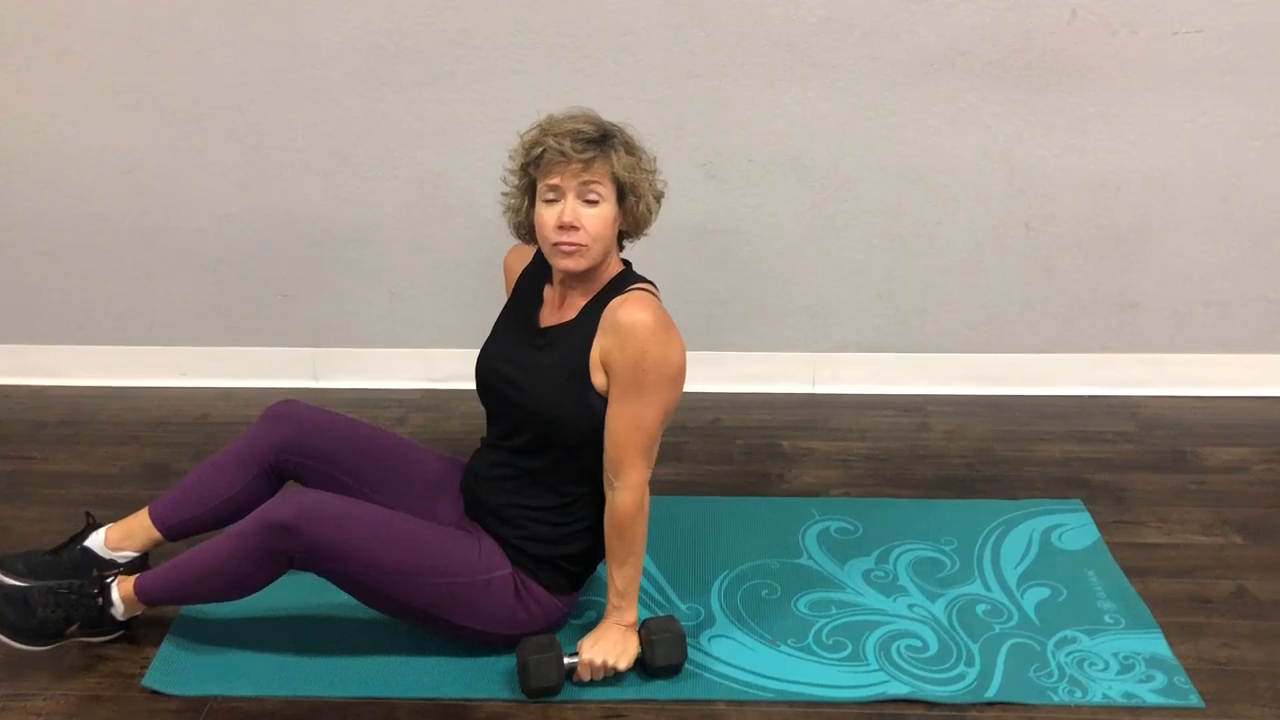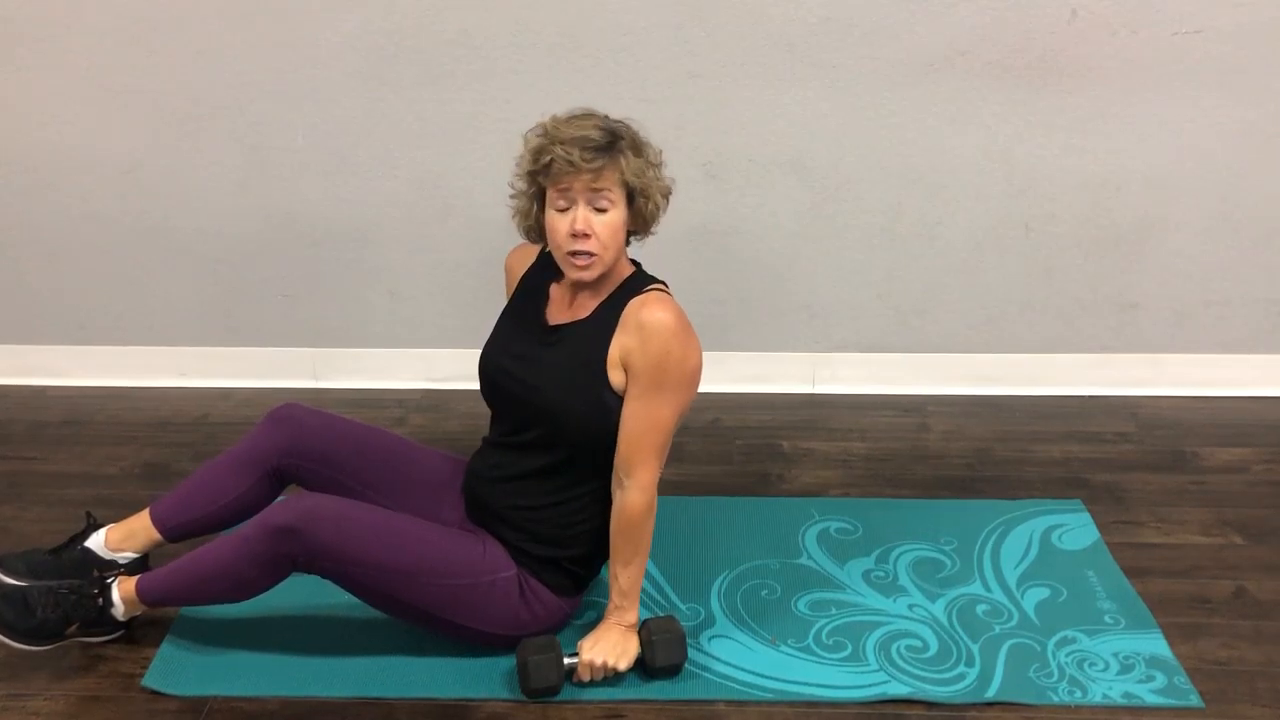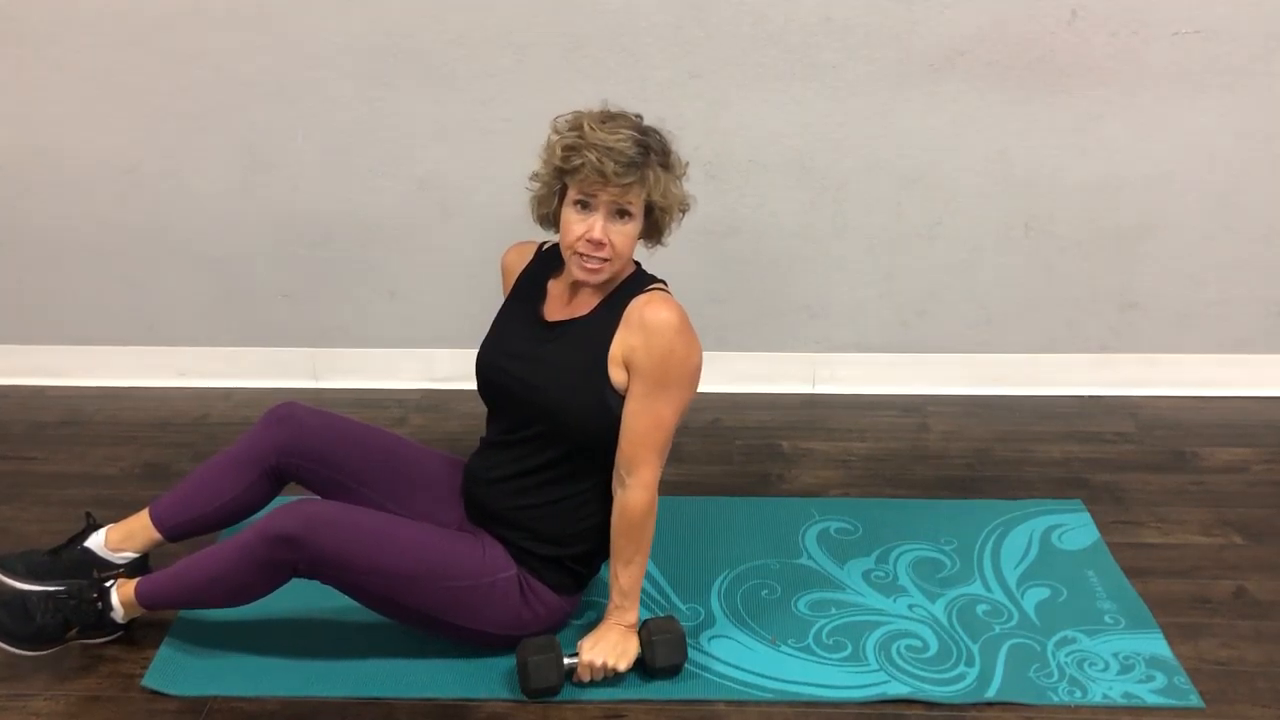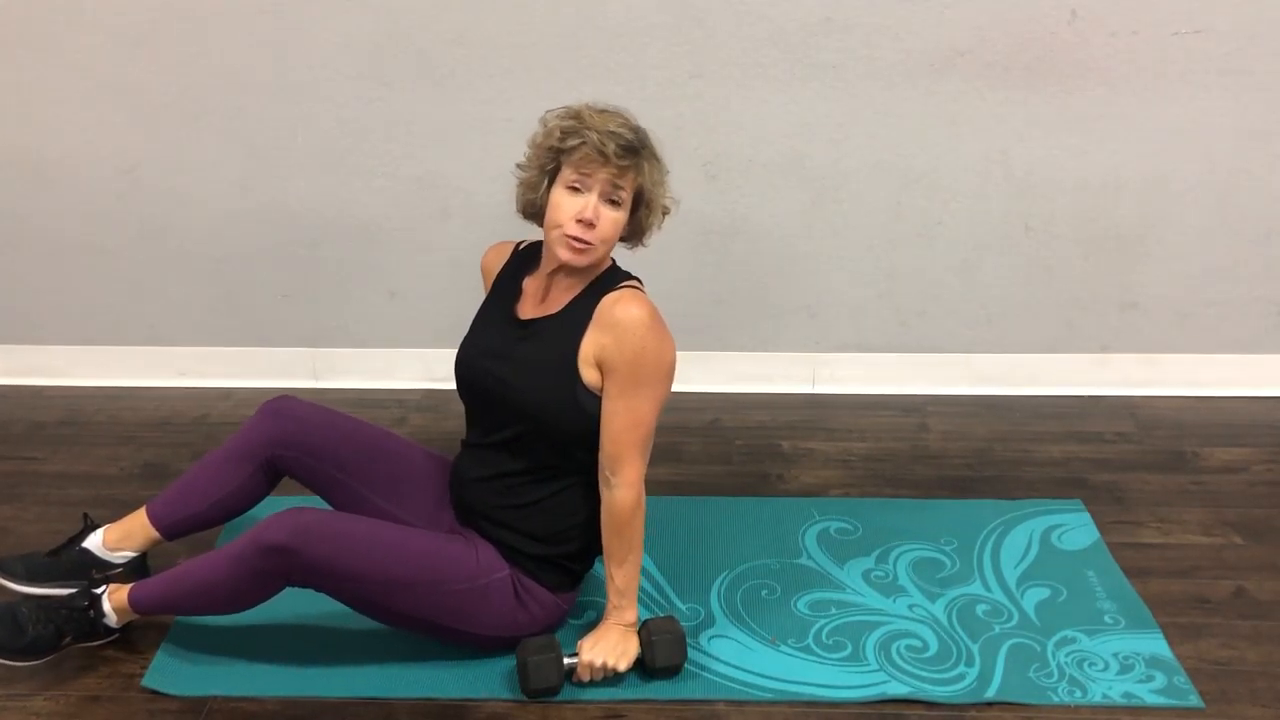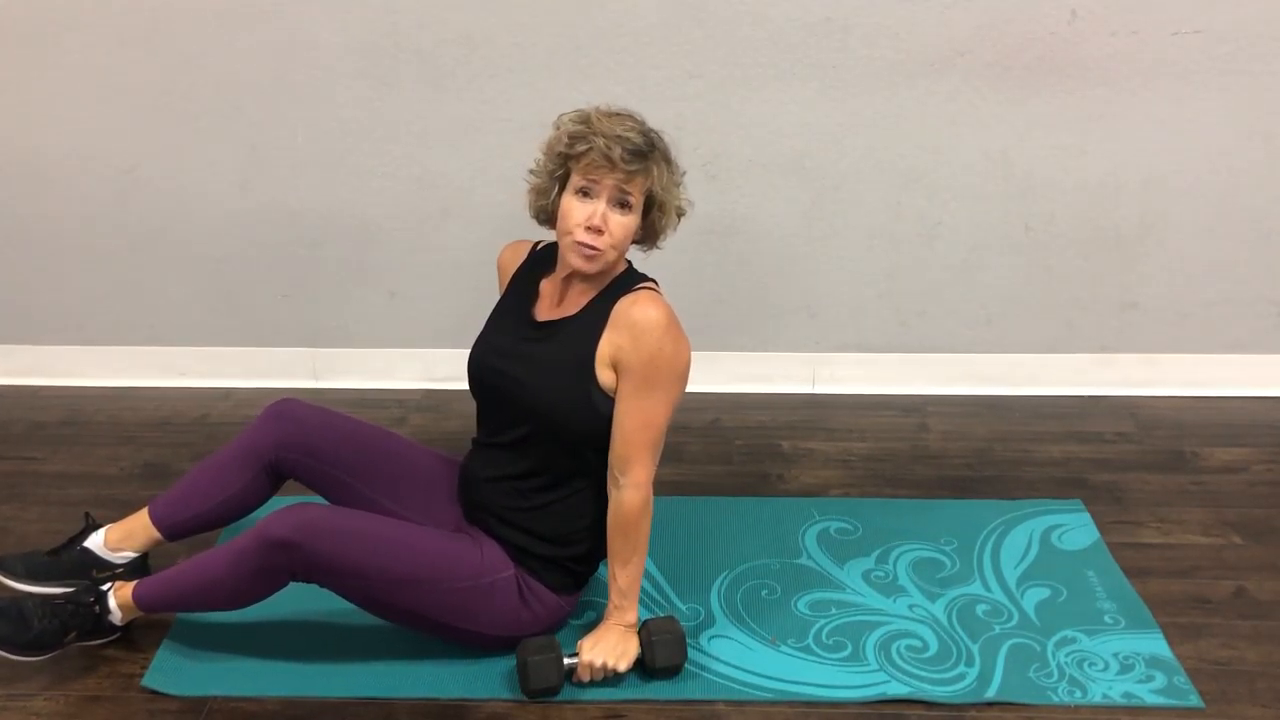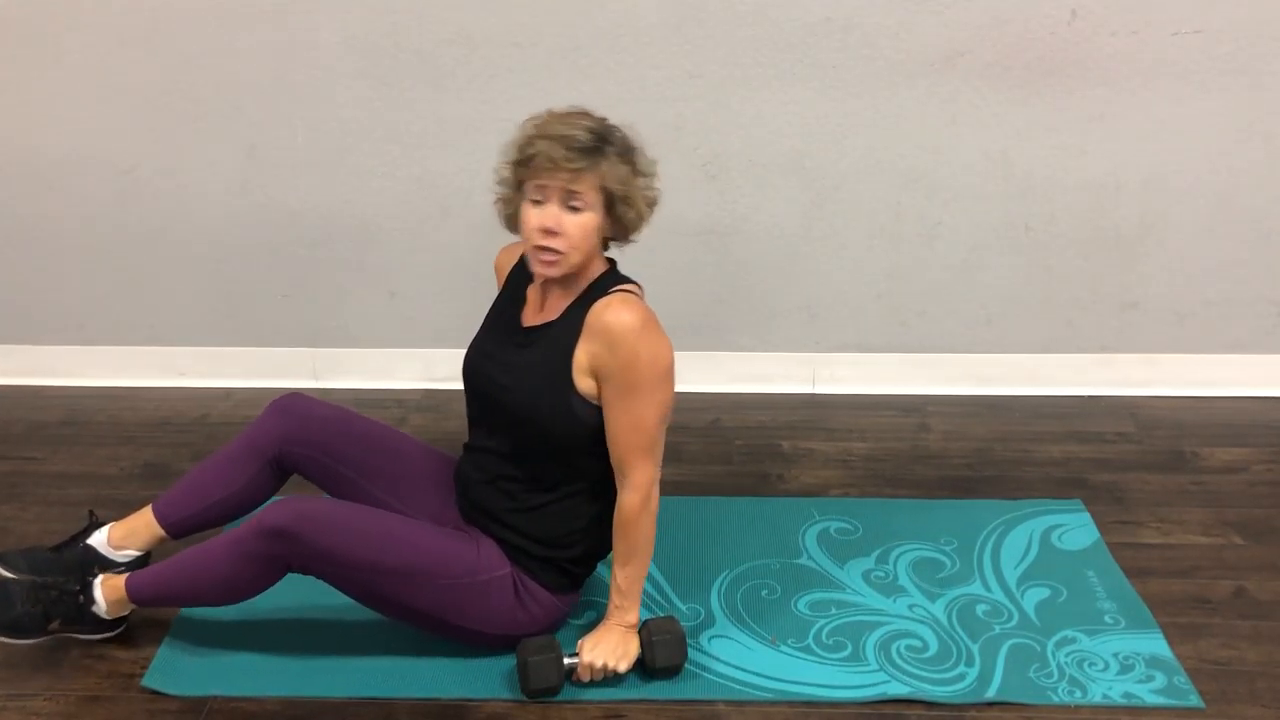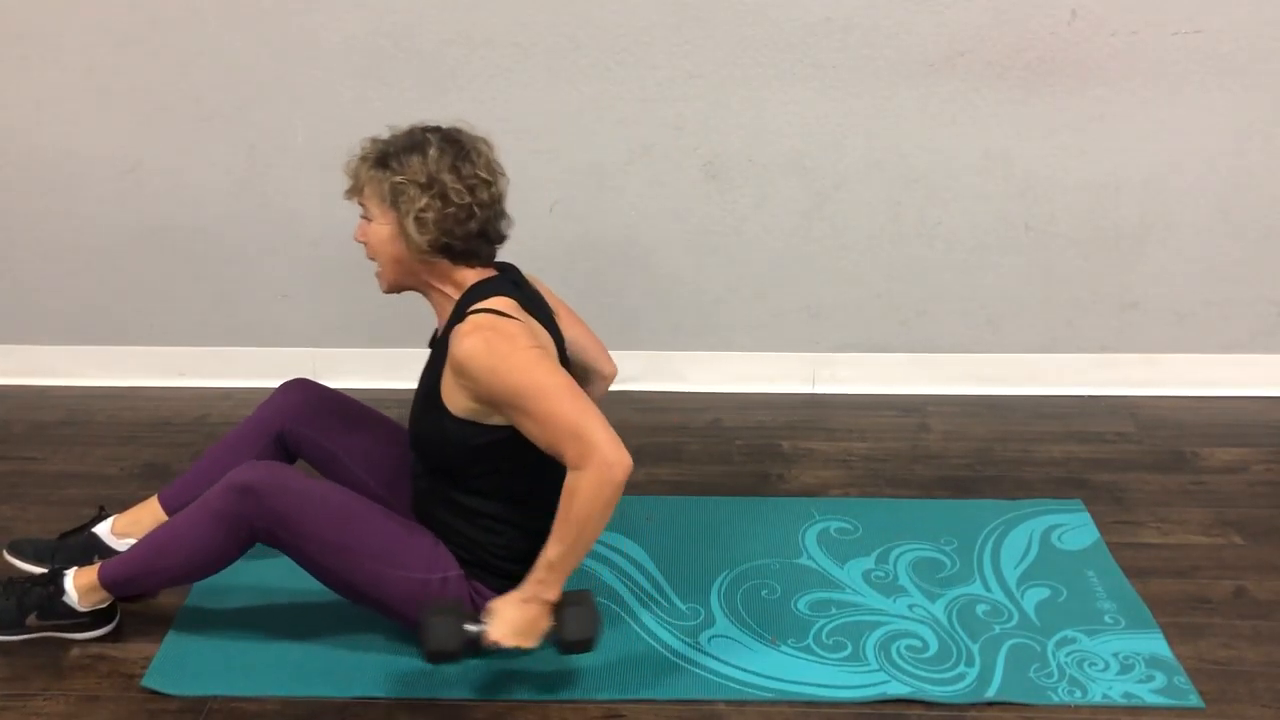
dt=0.7s
person 1, frame 1
left shoulder: (635, 323)
right shoulder: (526, 267)
left elbow: (627, 485)
left wrist: (621, 620)
left hip: (523, 580)
right hip: (474, 500)
left knee: (296, 520)
right knee: (285, 429)
left ankle: (116, 601)
right ankle: (110, 549)
person 1, frame 2
left shoulder: (653, 325)
right shoulder: (526, 269)
left elbow: (635, 484)
left wrist: (621, 620)
left hip: (528, 579)
right hip: (474, 499)
left knee: (300, 523)
right knee: (287, 432)
left ankle: (115, 600)
right ankle: (110, 550)
person 1, frame 3
left shoulder: (655, 324)
right shoulder: (524, 265)
left elbow: (636, 483)
left wrist: (621, 620)
left hip: (528, 580)
right hip: (473, 500)
left knee: (299, 529)
right knee: (287, 431)
left ankle: (114, 602)
right ankle: (111, 550)
person 1, frame 4
left shoulder: (626, 320)
right shoulder: (503, 264)
left elbow: (622, 480)
left wrist: (621, 619)
left hip: (522, 579)
right hip: (462, 503)
left knee: (292, 539)
right knee: (283, 423)
left ankle: (108, 608)
right ankle: (109, 551)
person 1, frame 5
left shoulder: (643, 322)
right shoulder: (520, 263)
left elbow: (631, 483)
left wrist: (621, 620)
left hip: (524, 580)
right hip: (470, 500)
left knee: (297, 533)
right knee: (286, 427)
left ankle: (112, 605)
right ankle: (111, 550)
person 1, frame 6
left shoulder: (620, 323)
right shoulder: (518, 270)
left elbow: (638, 483)
left wrist: (621, 621)
left hip: (523, 582)
right hip: (472, 504)
left knee: (292, 526)
right knee: (291, 422)
left ankle: (102, 599)
right ankle: (113, 548)
person 1, frame 7
left shoulder: (482, 338)
right shoulder: (502, 286)
left elbow: (607, 461)
right elbow: (600, 371)
left wrist: (536, 595)
right wrist: (522, 452)
left hip: (480, 588)
right hip: (455, 516)
left knee: (256, 490)
right knee: (296, 407)
left ankle: (83, 595)
right ankle: (118, 538)
